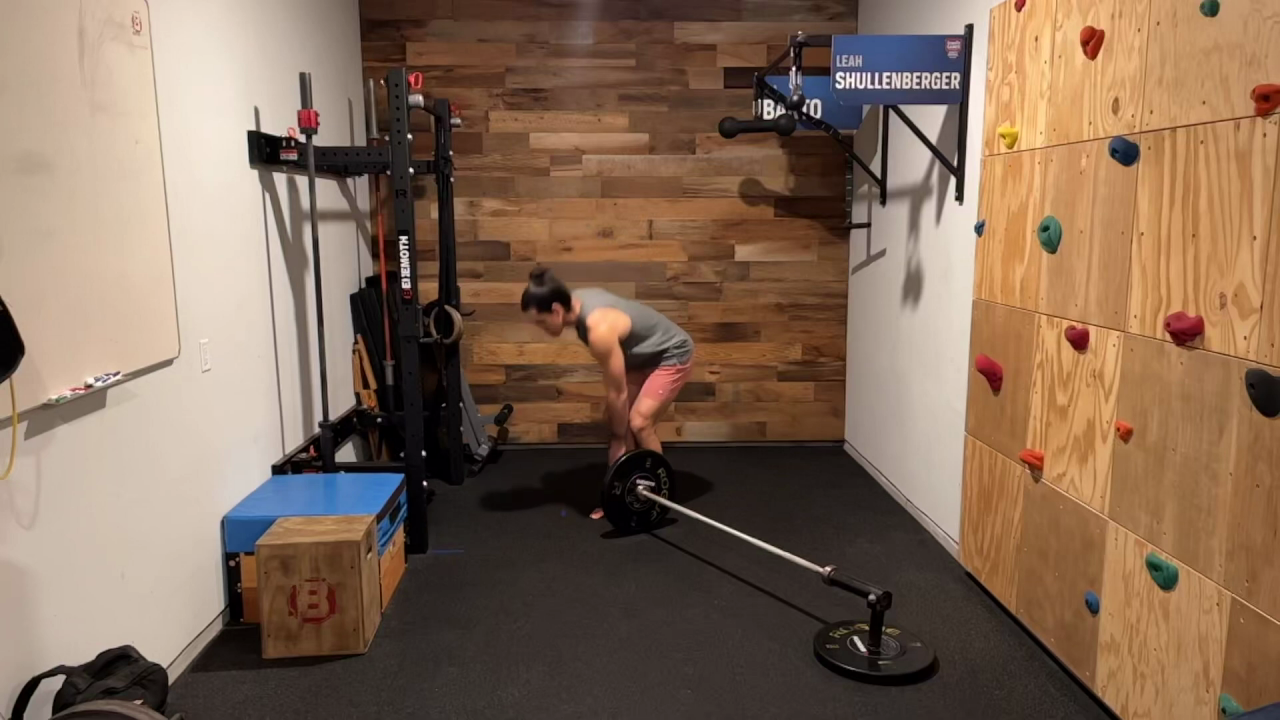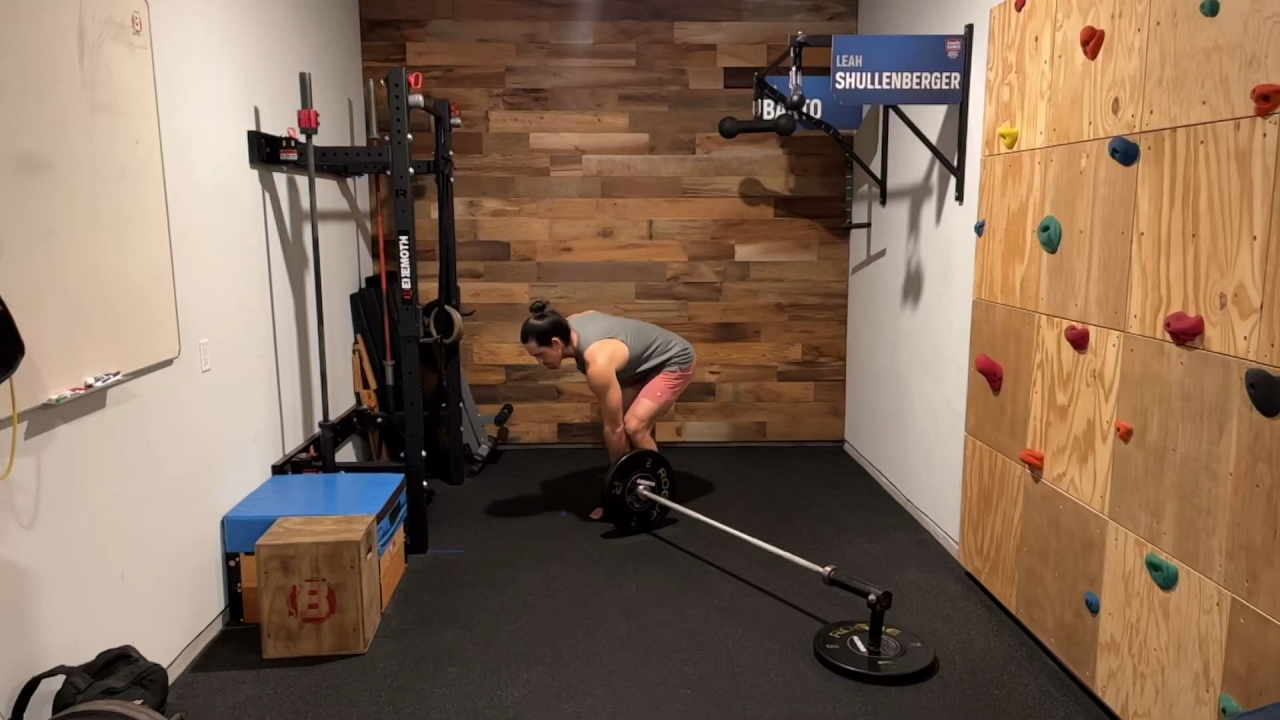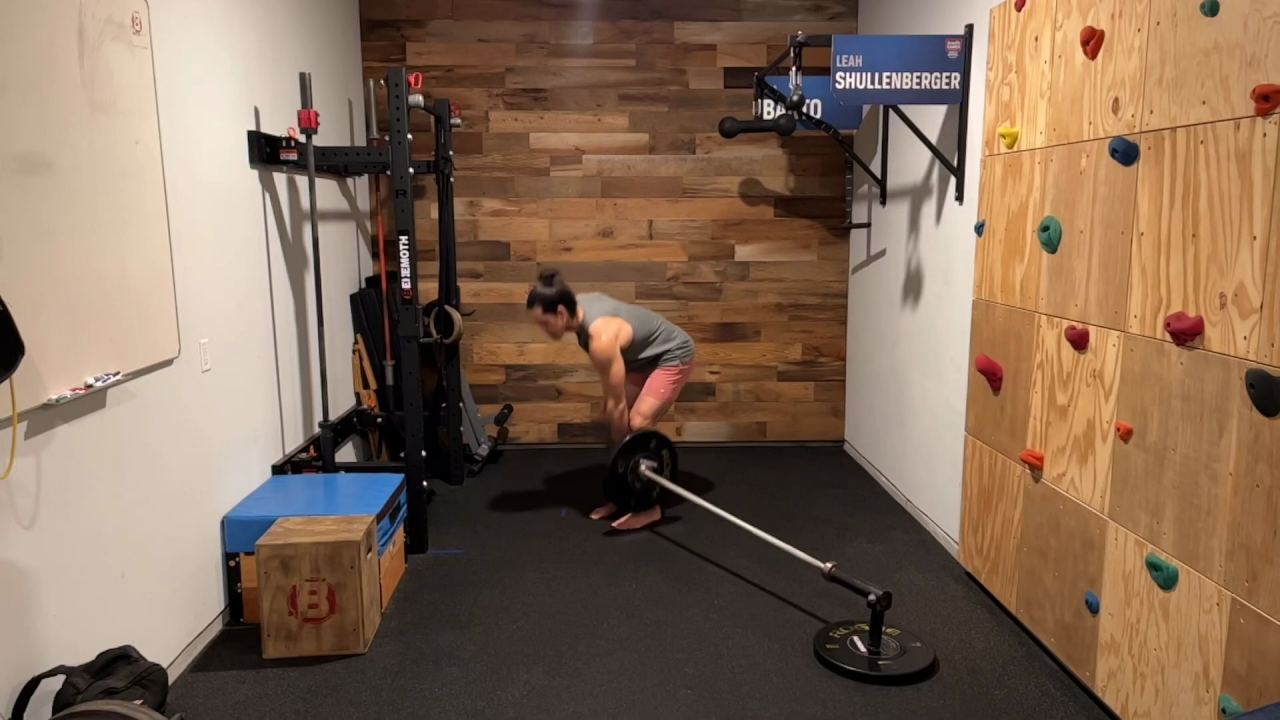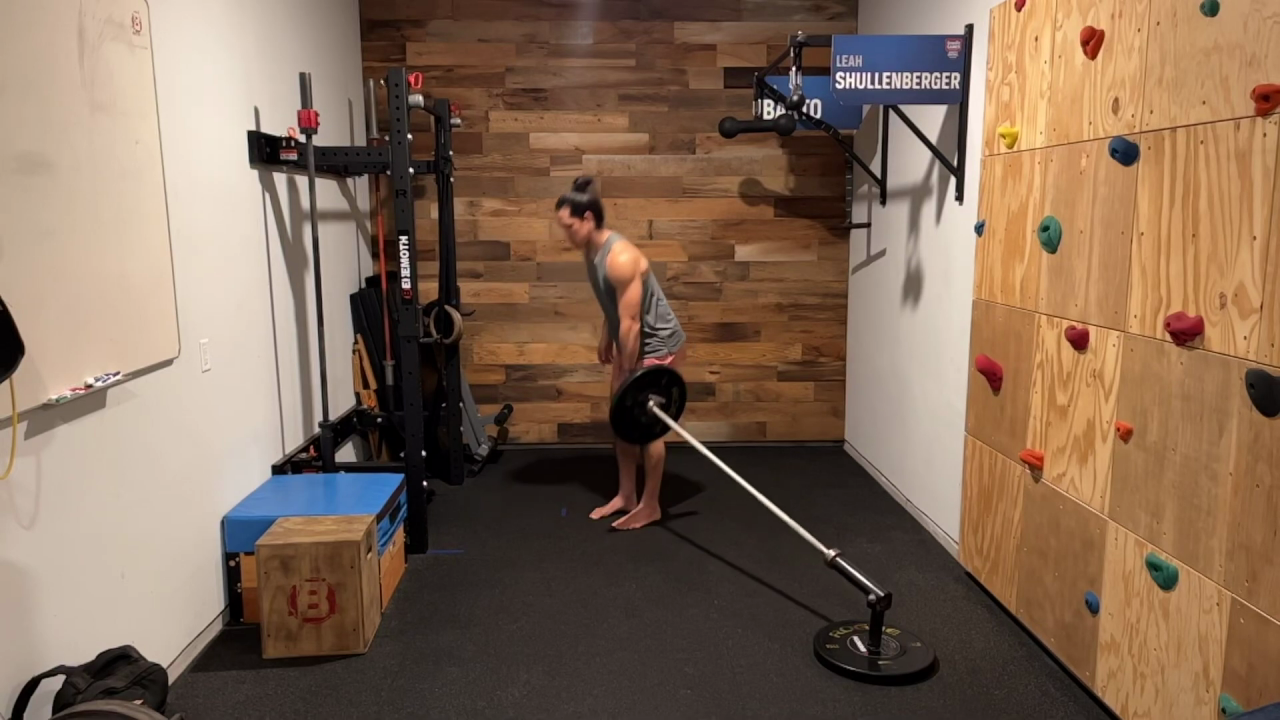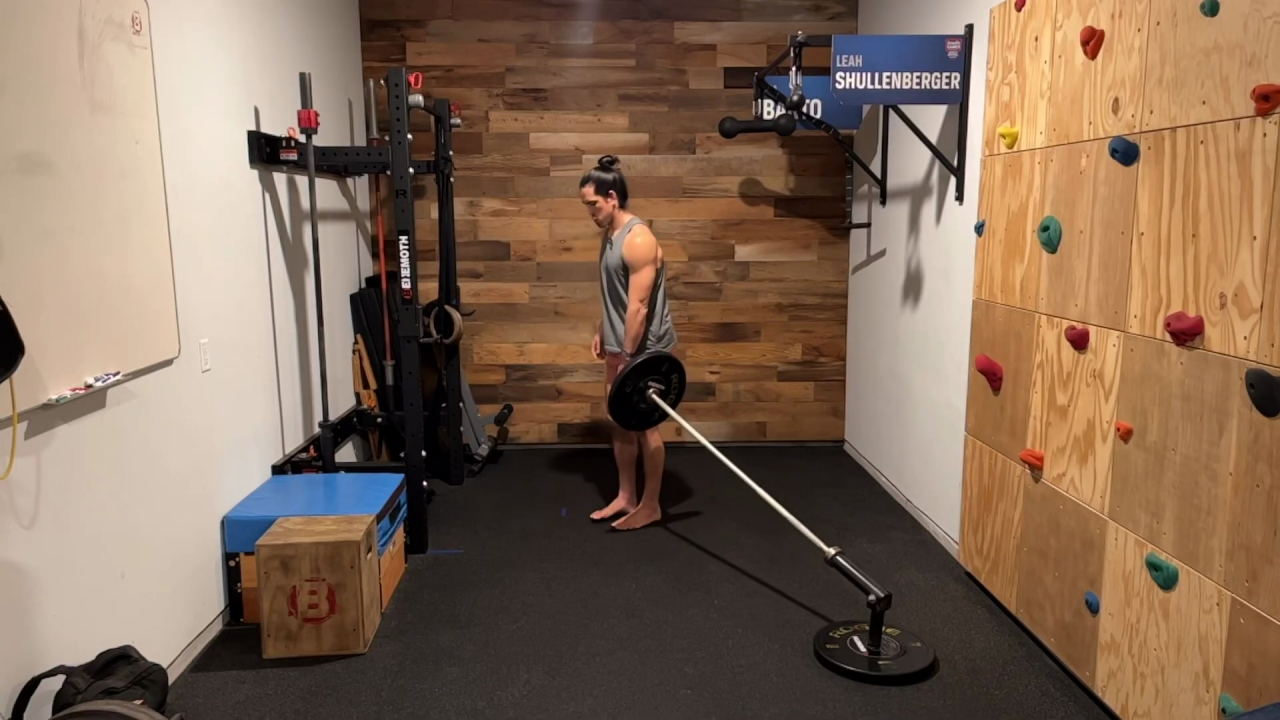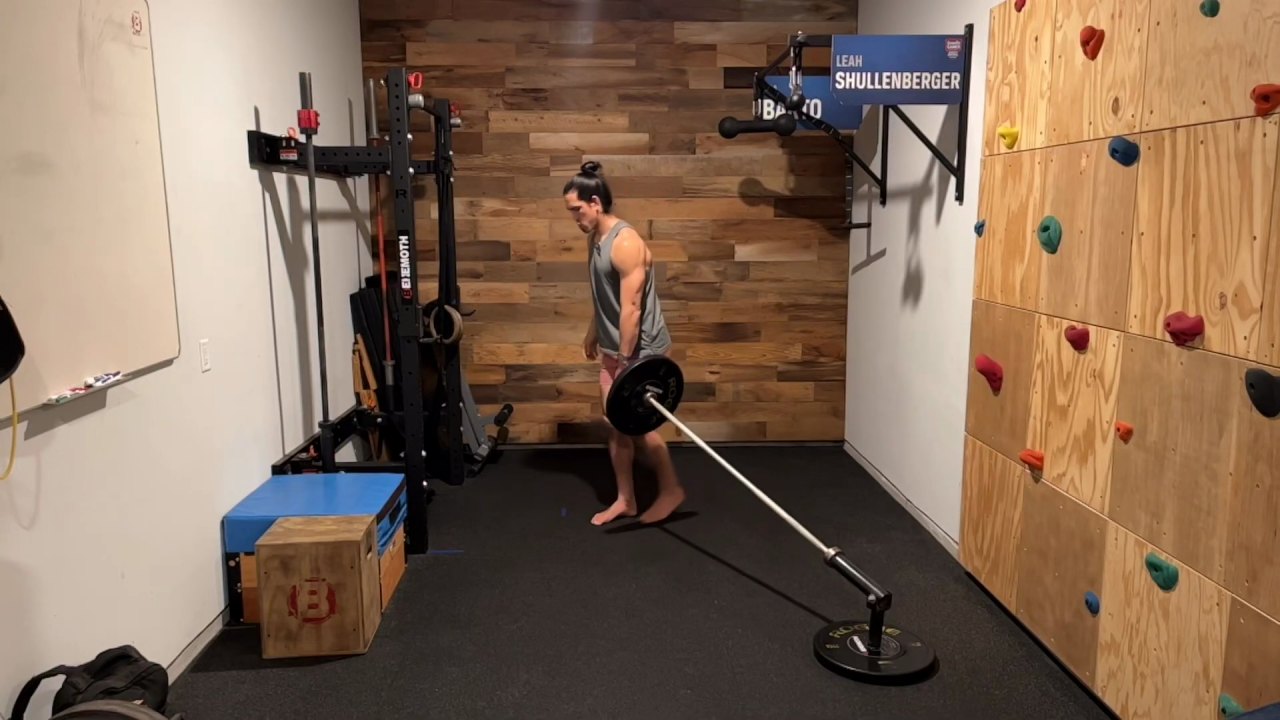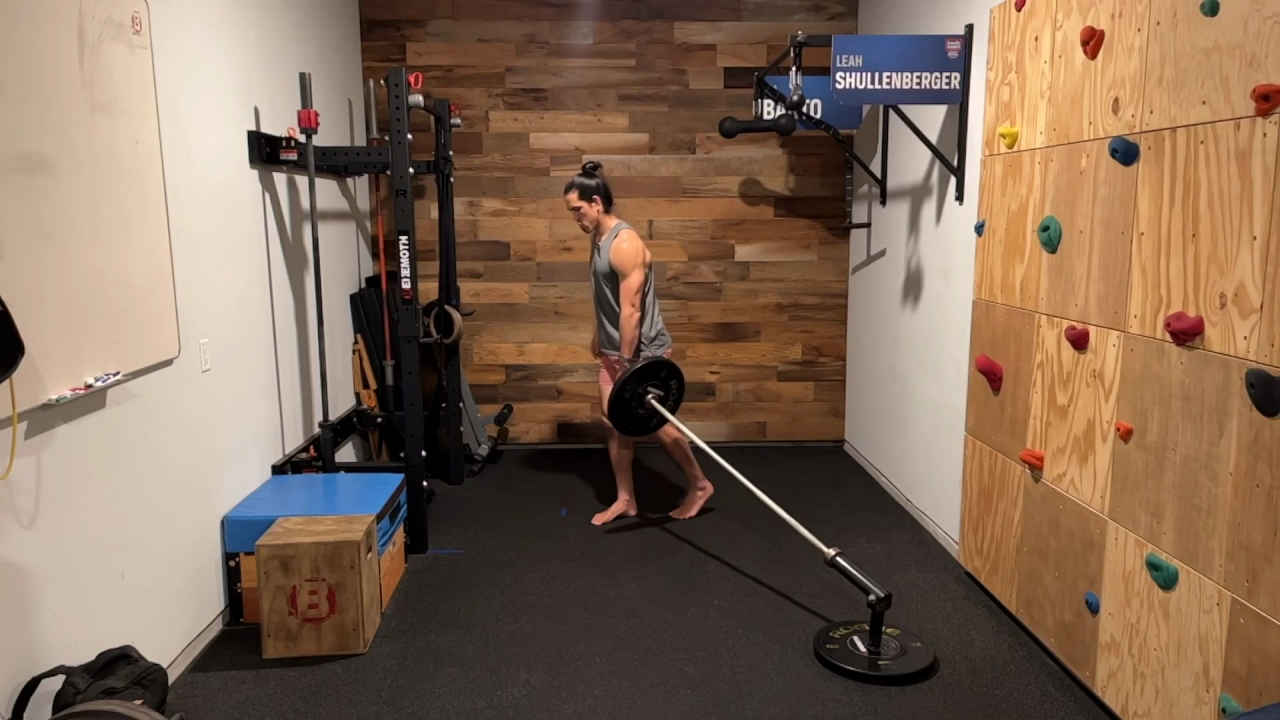
dt=0.4s
person 1, frame 1
left shoulder: (599, 329)
right shoulder: (578, 300)
left elbow: (617, 392)
left wrist: (618, 440)
left hip: (672, 354)
right hip: (645, 354)
left knee: (639, 422)
right knee: (614, 417)
person 1, frame 2
left shoulder: (598, 363)
right shoulder: (571, 325)
left elbow: (614, 428)
left hip: (675, 361)
right hip: (649, 360)
left knee: (634, 425)
right knee: (612, 420)
person 1, frame 3
left shoulder: (601, 338)
right shoulder: (578, 304)
left elbow: (616, 403)
left hip: (674, 355)
right hip: (646, 353)
left knee: (639, 422)
right knee: (616, 419)
left ankle: (649, 506)
person 1, frame 4
left shoulder: (620, 257)
right shoulder: (593, 249)
left elbow: (631, 322)
left wrist: (628, 376)
right wrist: (604, 341)
left hip: (659, 345)
right hip: (633, 343)
left ankle: (650, 506)
right ankle: (626, 494)
person 1, frame 5
left shoulder: (638, 240)
right shoulder: (610, 234)
left elbow: (639, 307)
left wrist: (630, 359)
right wrist: (601, 333)
left hip: (644, 350)
right hip: (619, 347)
left knee: (643, 426)
right knee: (620, 424)
left ankle: (650, 505)
right ankle: (626, 496)
person 1, frame 6
left shoulder: (625, 243)
right shoulder: (596, 238)
left elbow: (631, 308)
left wrist: (628, 362)
right wrist: (591, 335)
left hip: (641, 350)
right hip: (613, 349)
right knee: (615, 424)
left ankle: (670, 489)
right ankle: (625, 499)
person 1, frame 7
left shoulder: (625, 244)
right shoulder: (598, 238)
left elbow: (631, 310)
left wrist: (628, 364)
right wrist: (599, 335)
left hip: (642, 351)
right hip: (614, 349)
right knee: (614, 424)
left ankle: (699, 485)
right ankle: (625, 499)
